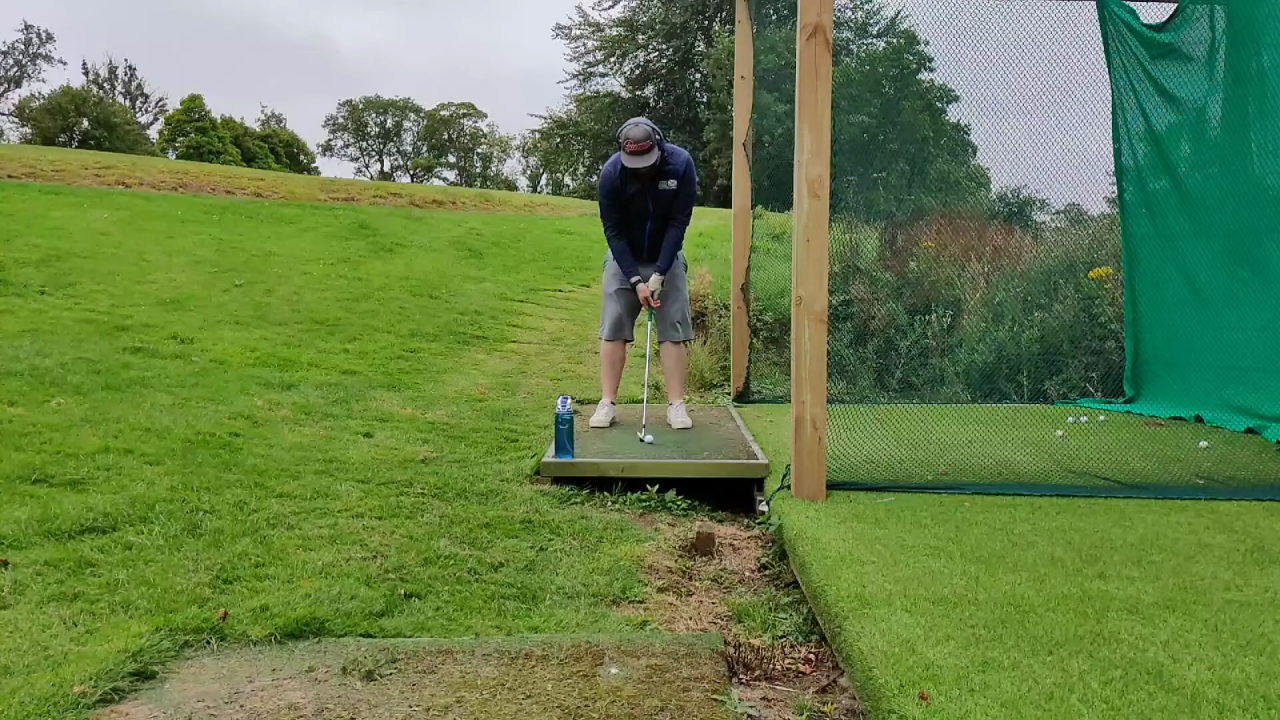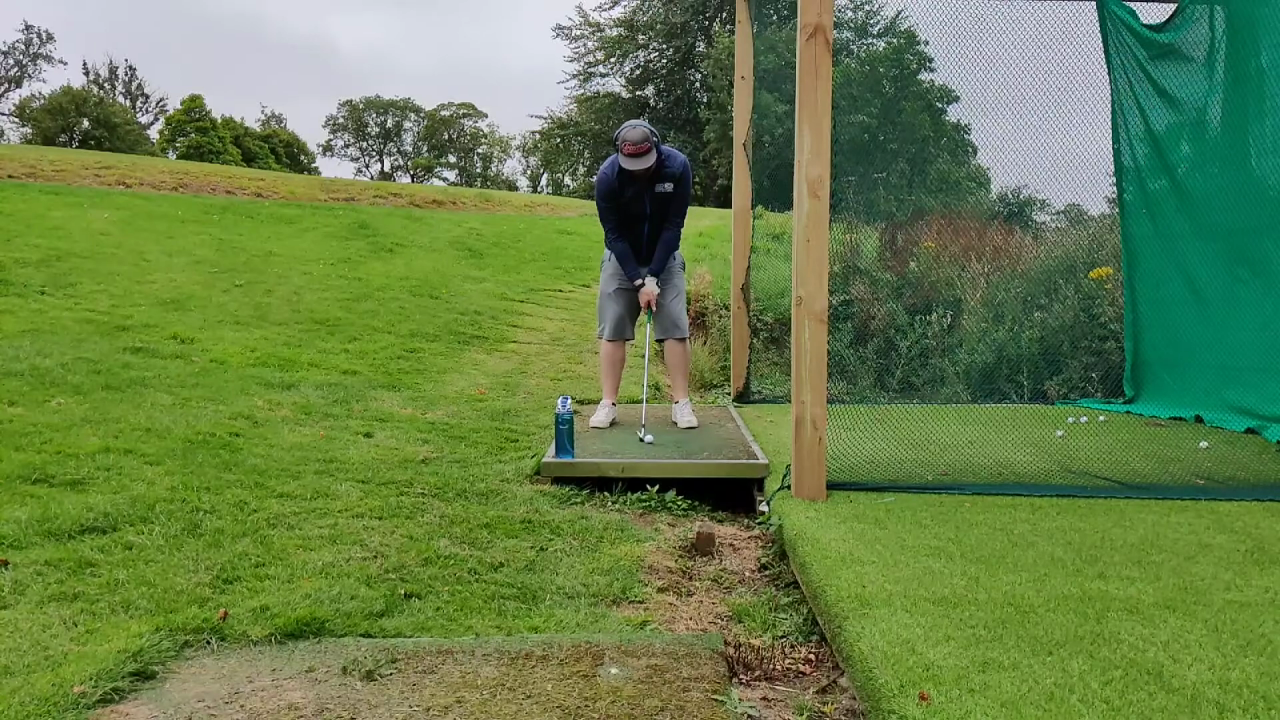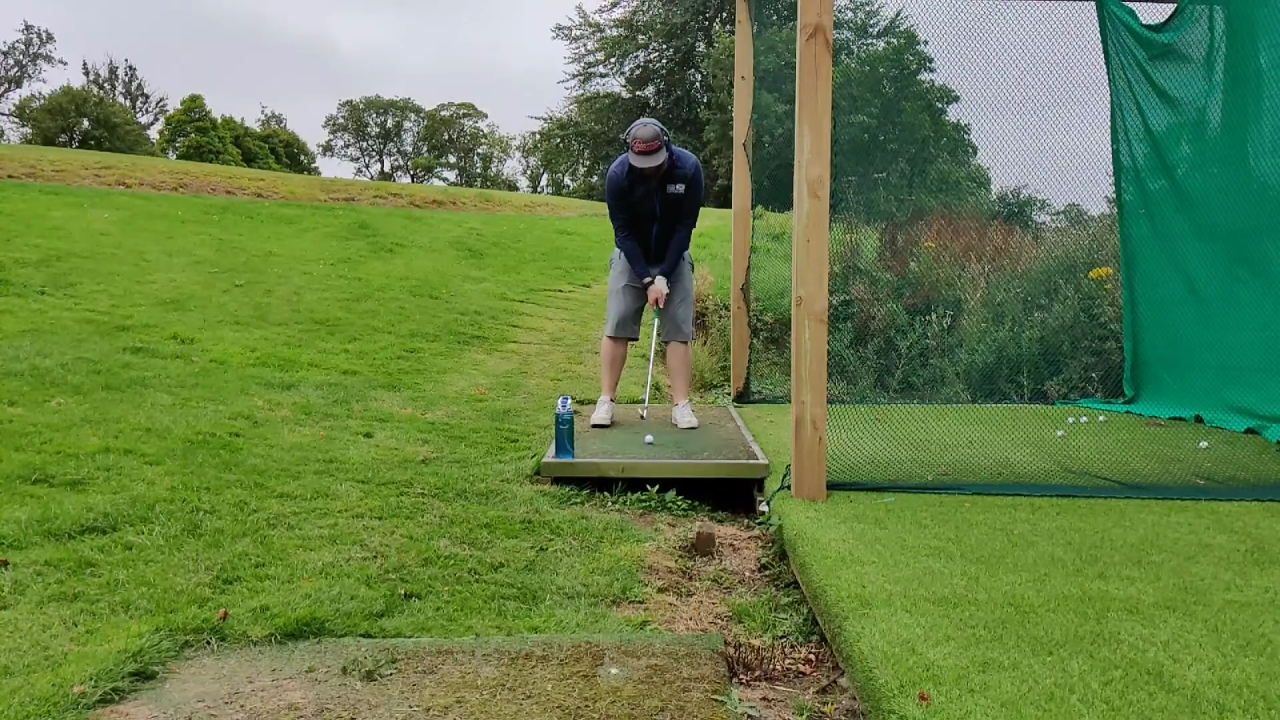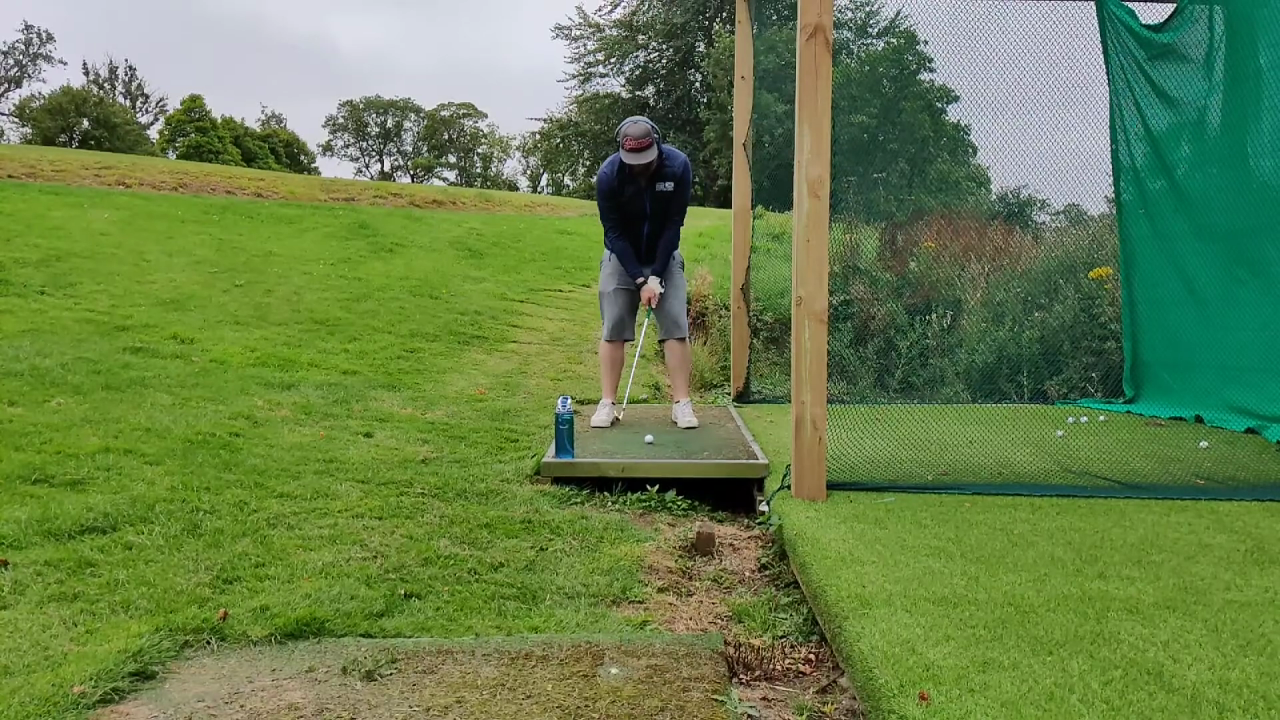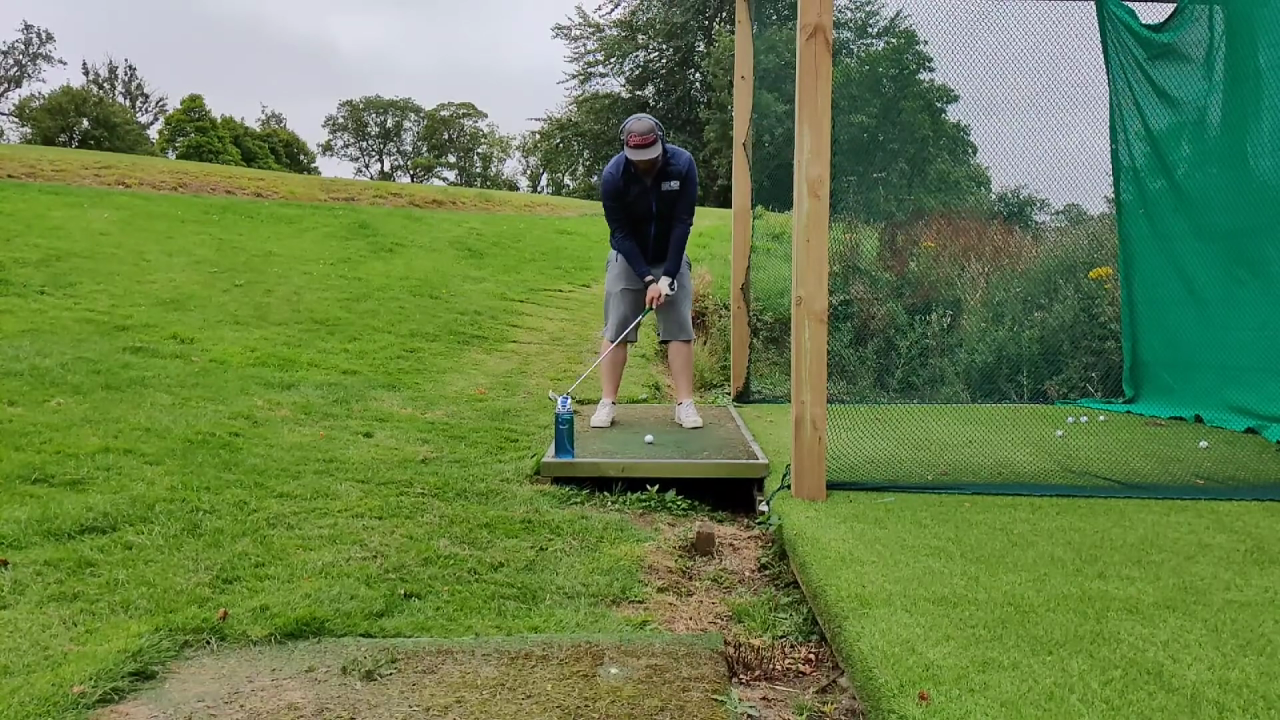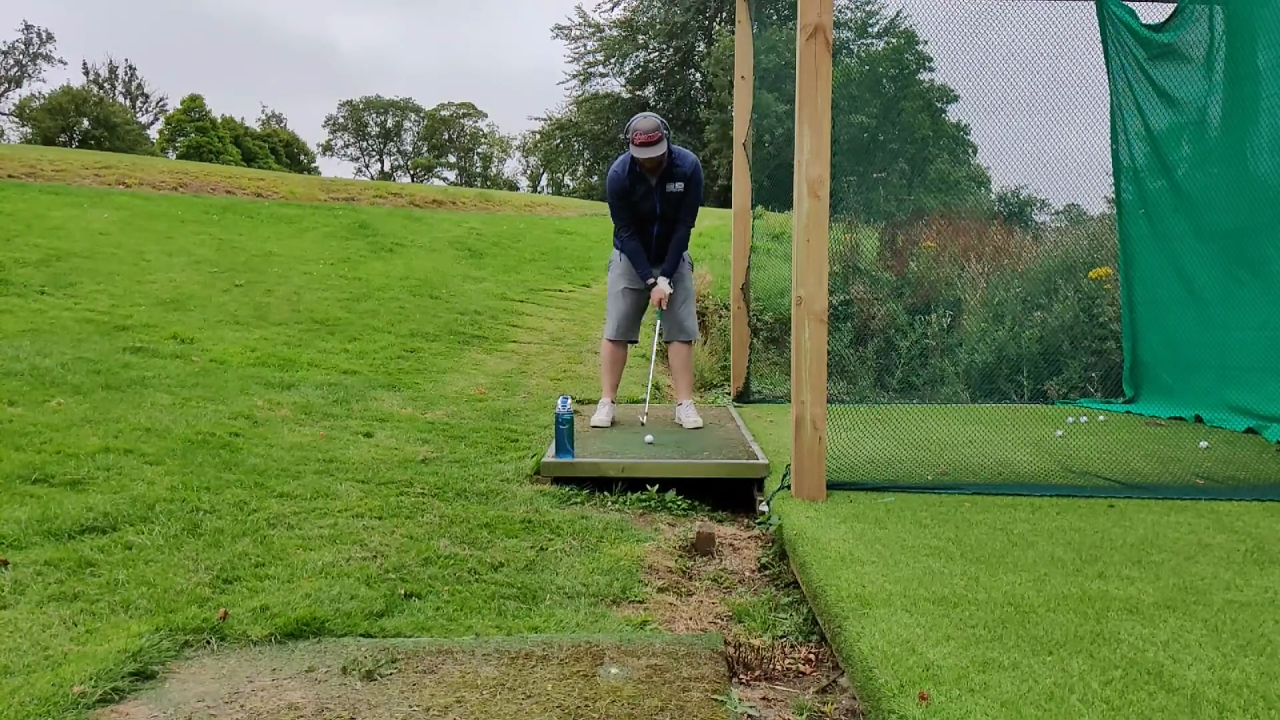
dt=0.3s
person 1, frame 1
left shoulder: (681, 163)
right shoulder: (611, 172)
left elbow: (678, 223)
right elbow: (613, 230)
left wrist: (659, 274)
right wrist: (635, 279)
left hip: (667, 258)
right hip: (623, 258)
left knee: (673, 330)
right knee: (613, 329)
left ankle: (676, 404)
right ankle: (607, 403)
person 1, frame 2
left shoulder: (678, 166)
right shoulder: (608, 174)
left elbow: (674, 226)
right elbow: (614, 233)
left wrist: (653, 276)
right wrist: (638, 282)
left hip: (665, 258)
right hip: (622, 259)
left knee: (675, 326)
right knee: (613, 328)
left ankle: (681, 403)
right ankle: (608, 403)
person 1, frame 3
left shoulder: (689, 167)
right shoulder: (618, 173)
left elbow: (685, 227)
right elbow: (623, 231)
left wrist: (663, 276)
right wrist: (647, 279)
left hip: (674, 258)
right hip: (630, 258)
left knee: (679, 329)
right knee: (617, 326)
left ankle: (681, 405)
right ankle: (606, 401)
person 1, frame 4
left shoulder: (678, 165)
right shoulder: (608, 174)
left elbow: (673, 225)
right elbow: (614, 232)
left wrist: (656, 276)
right wrist: (640, 280)
left hip: (664, 257)
right hip: (621, 259)
left knee: (676, 327)
right knee: (613, 329)
left ankle: (681, 403)
right ankle: (607, 403)
person 1, frame 5
left shoulder: (683, 164)
right shoulder: (614, 174)
left elbow: (682, 224)
right elbow: (620, 232)
left wrist: (666, 276)
right wrist: (647, 279)
left hip: (671, 258)
right hip: (627, 259)
left knee: (680, 329)
right knee: (616, 329)
left ankle: (684, 404)
right ankle: (607, 402)
person 1, frame 6
left shoulder: (688, 166)
right shoulder: (619, 174)
left elbow: (684, 226)
right elbow: (626, 233)
left wrist: (665, 276)
right wrist: (650, 281)
left hip: (674, 259)
right hip: (629, 259)
left knee: (682, 329)
right knee: (617, 330)
left ankle: (684, 404)
right ankle: (607, 402)
